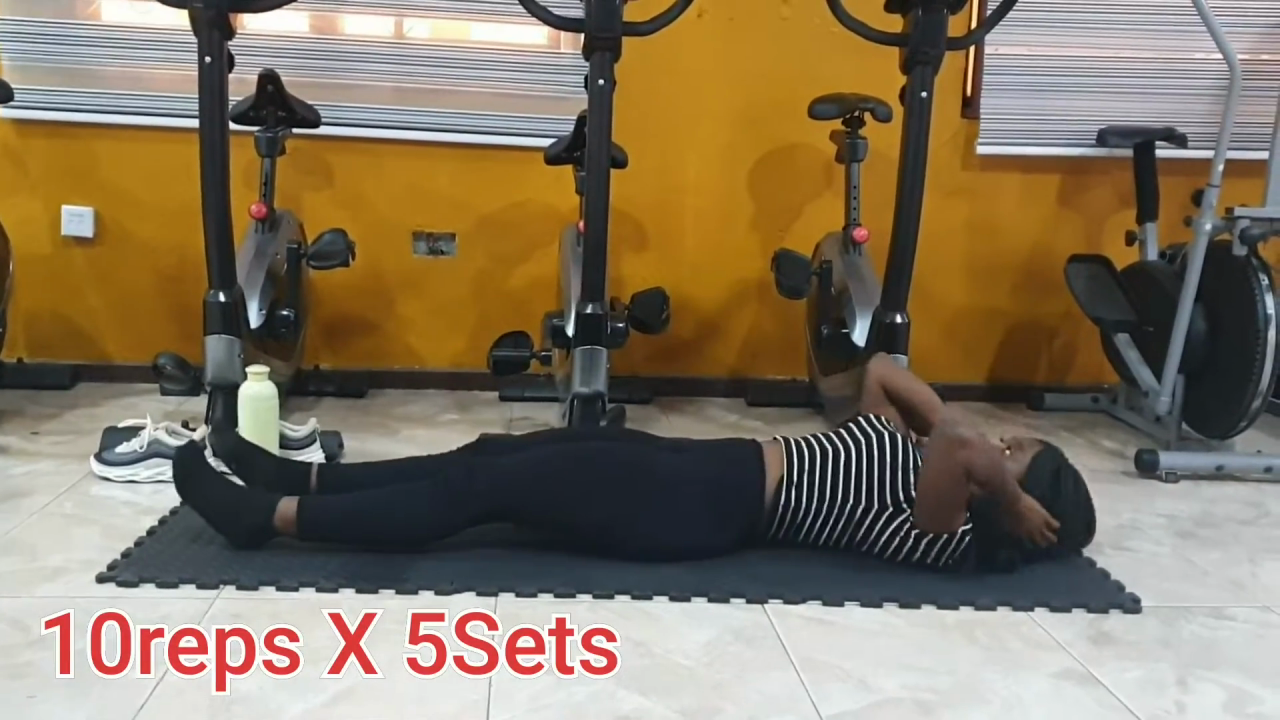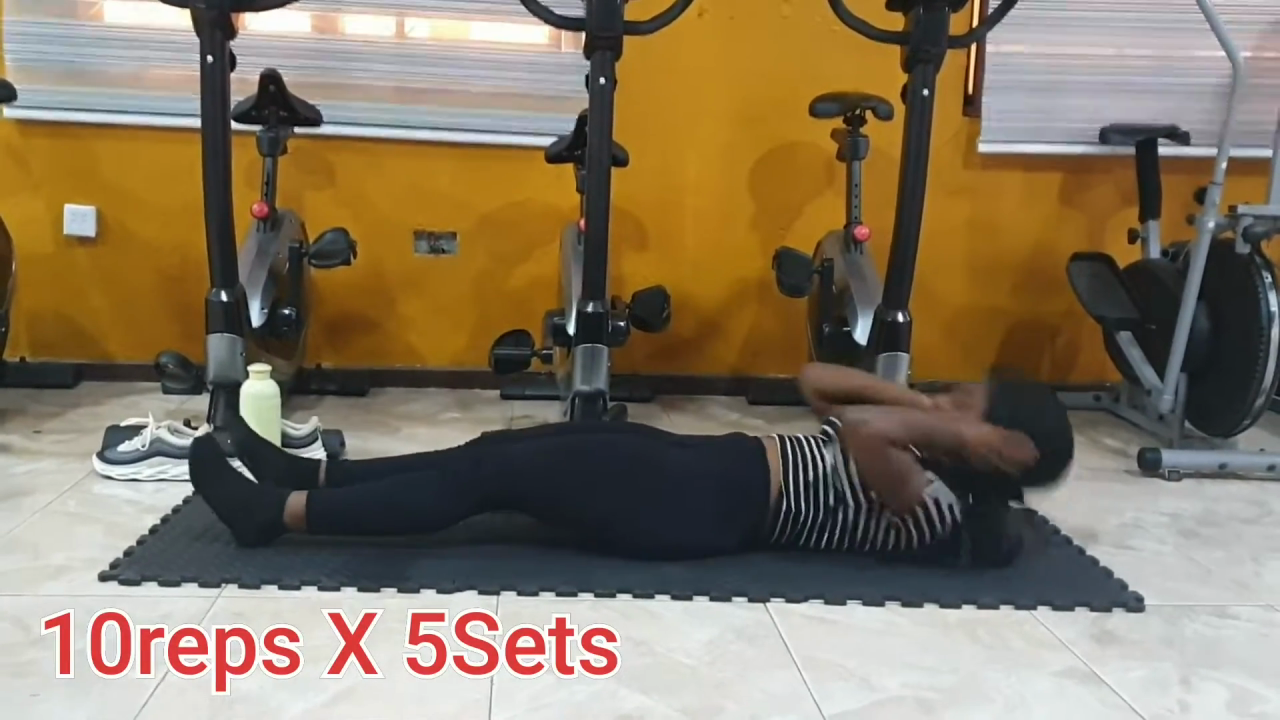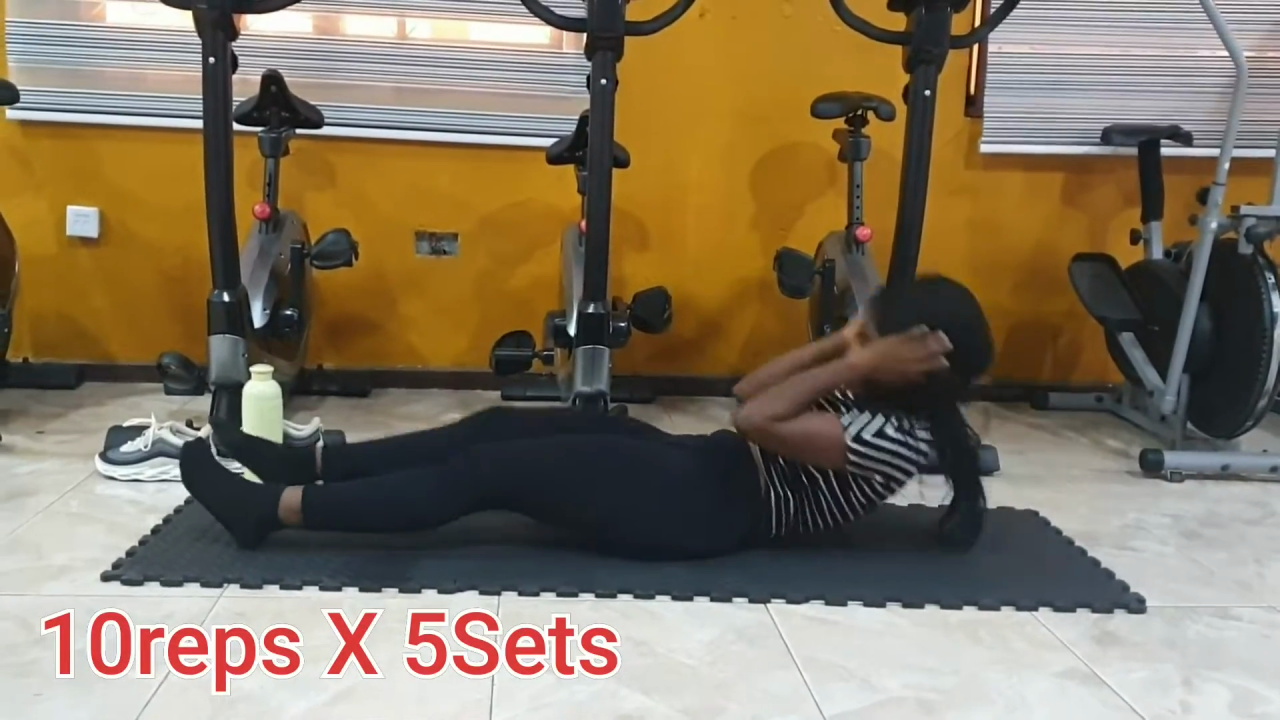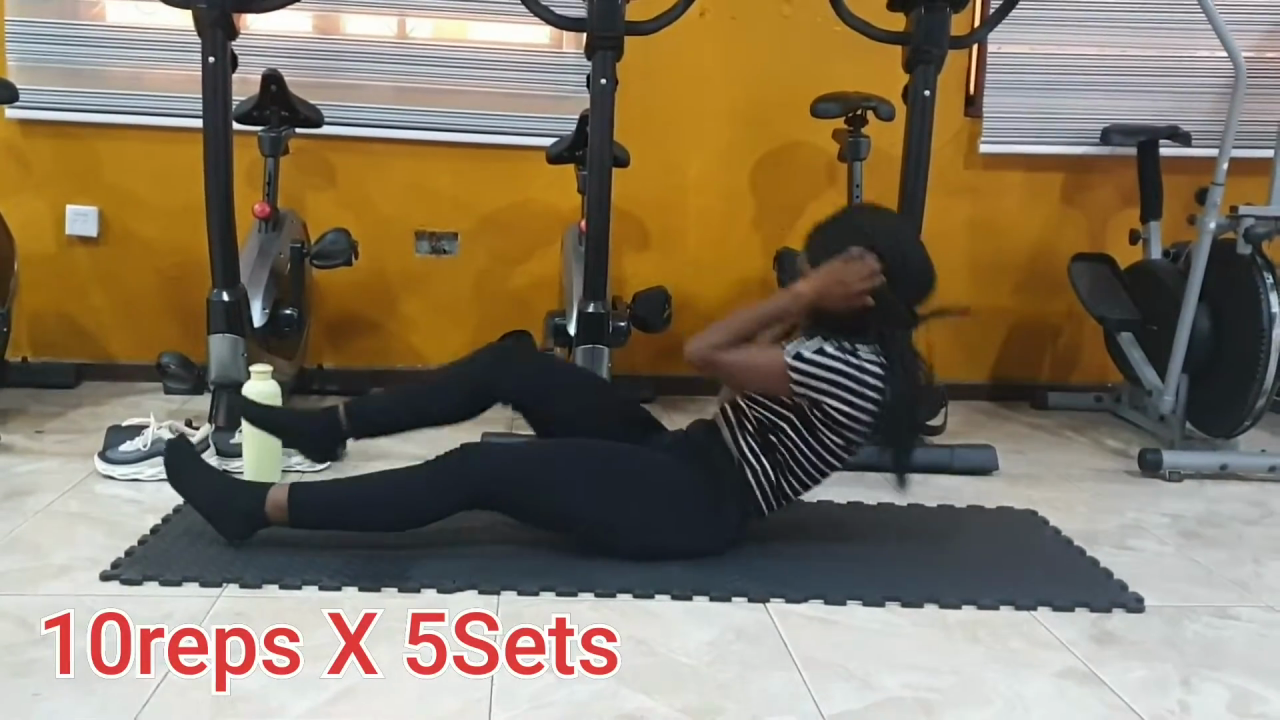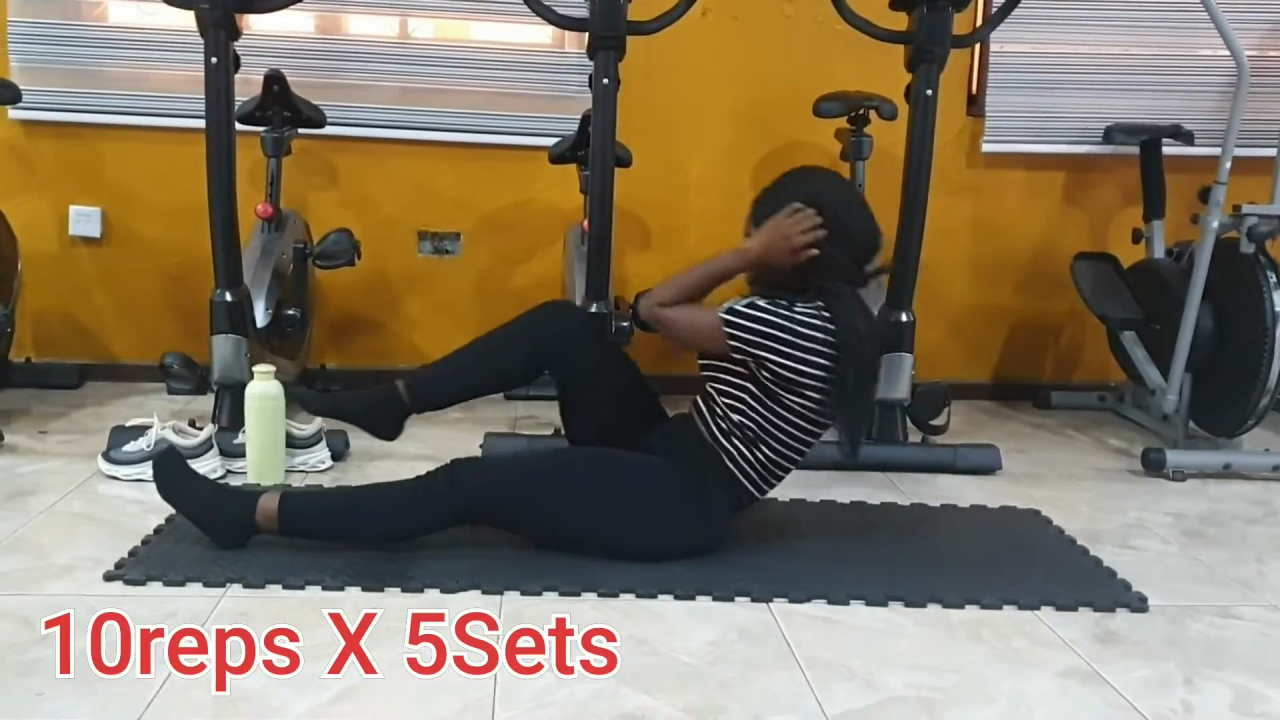
dt=0.2s
person 1, frame 1
left shoulder: (942, 530)
right shoulder: (907, 455)
left elbow: (957, 446)
right elbow: (880, 367)
left wrist: (1010, 498)
right wrist: (955, 425)
left hip: (699, 511)
right hip: (702, 465)
left knee: (483, 488)
right knee: (491, 455)
left ankle: (270, 518)
right ankle: (303, 477)
person 1, frame 2
left shoulder: (935, 505)
right shoulder: (917, 456)
left elbow: (859, 426)
right elbow: (818, 380)
left wrist: (955, 431)
right wrist: (927, 408)
left hip: (705, 508)
right hip: (708, 465)
left knee: (493, 476)
right knee: (497, 448)
left ankle: (279, 511)
right ankle: (309, 473)
person 1, frame 3
left shoulder: (896, 441)
right shoulder: (878, 404)
left elbow: (757, 421)
right elbow: (753, 393)
left wrist: (852, 362)
right wrist: (844, 352)
left hip: (697, 508)
right hip: (693, 466)
left knee: (484, 473)
right knee: (494, 425)
left ankle: (274, 508)
right ankle: (307, 461)
person 1, frame 4
left shoulder: (854, 371)
right shoulder: (843, 347)
left elbow: (702, 354)
right elbow: (724, 346)
left wrist: (799, 299)
right wrist: (799, 302)
left hip: (689, 509)
right hip: (679, 461)
left knee: (472, 472)
right knee: (512, 362)
left ankle: (259, 506)
right ankle: (328, 425)
person 1, frame 5
left shoulder: (798, 328)
right shoulder: (814, 312)
left elbow: (655, 310)
right elbow: (673, 305)
left wrist: (748, 256)
right wrist: (752, 261)
left hip: (679, 507)
right hip: (661, 455)
left knee: (461, 488)
right knee: (561, 325)
left ankle: (250, 513)
right ankle: (392, 403)
